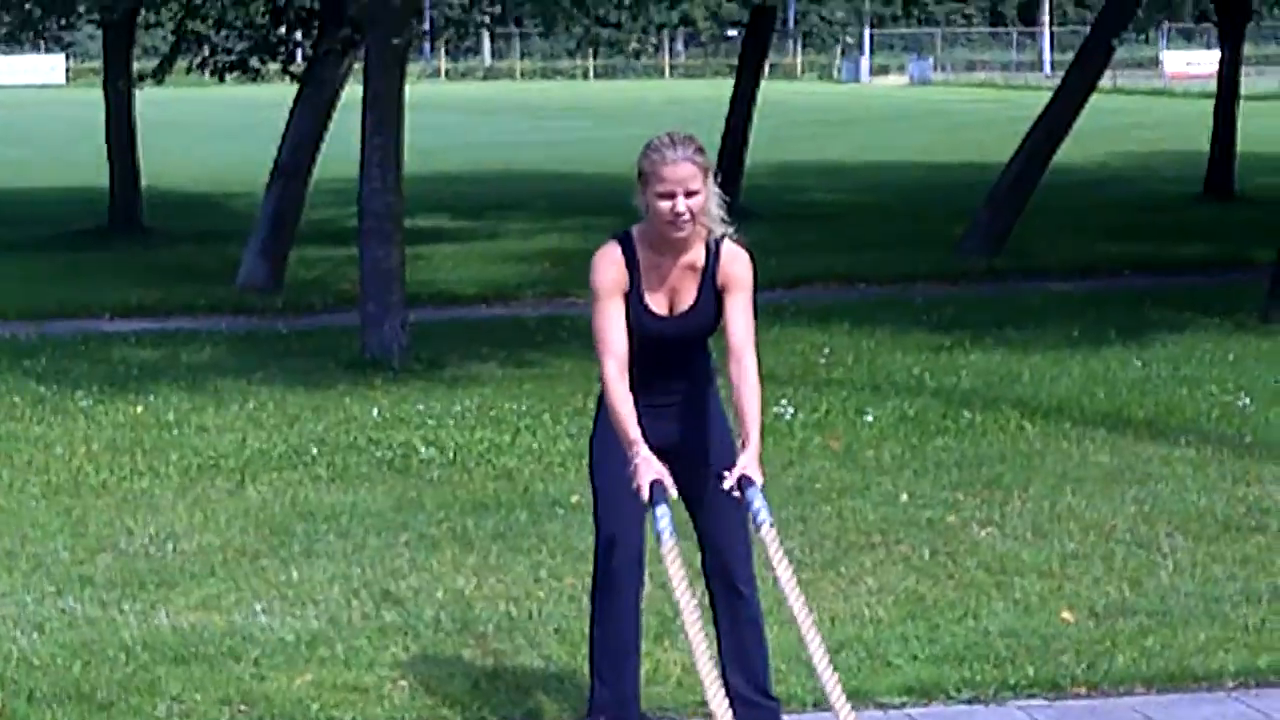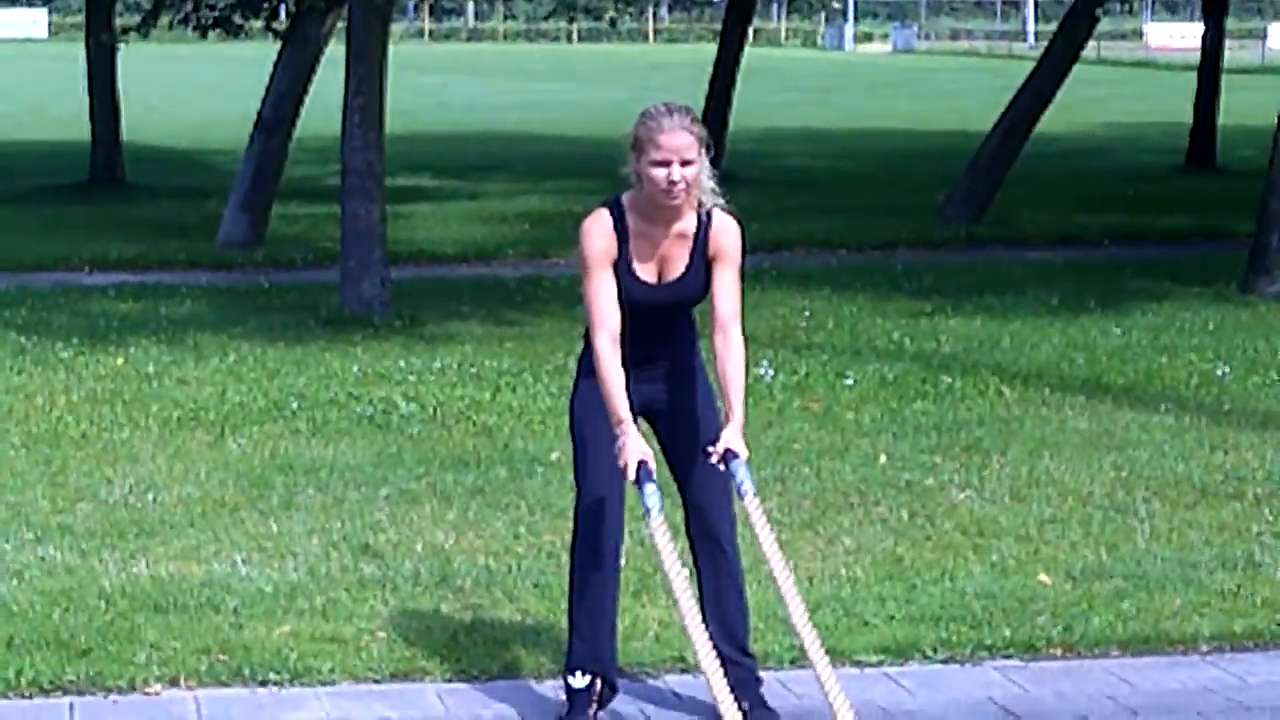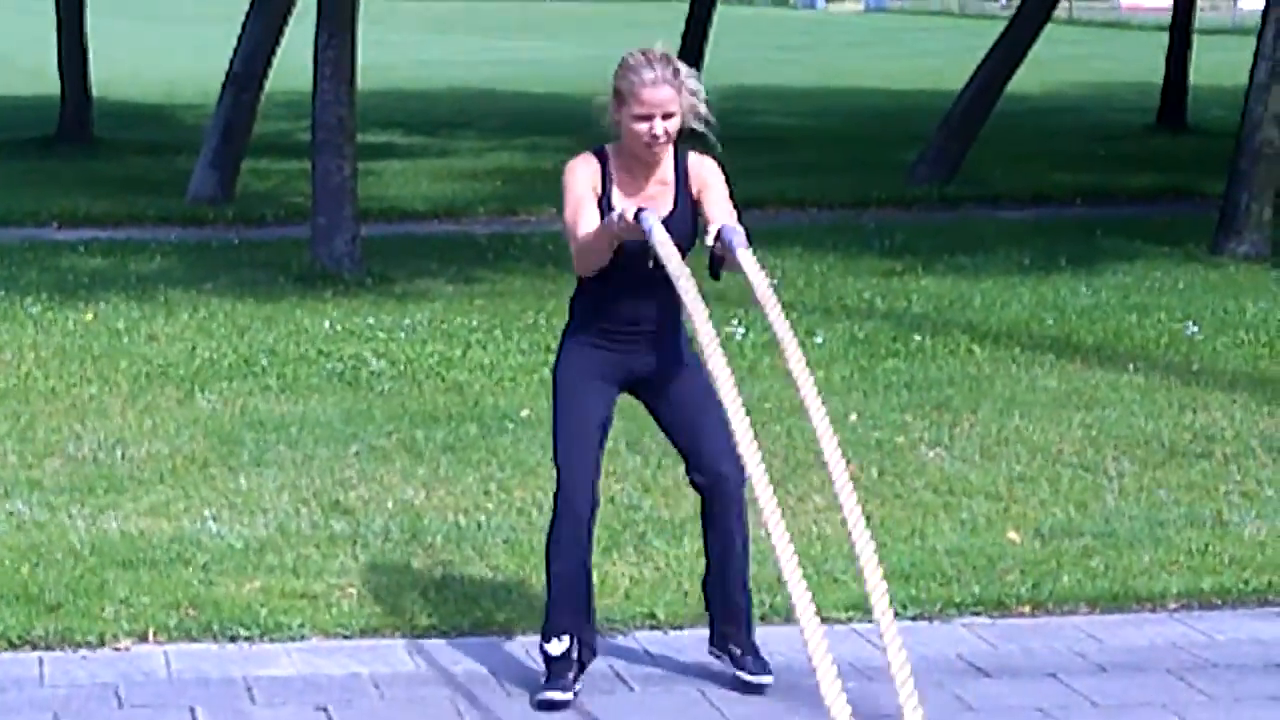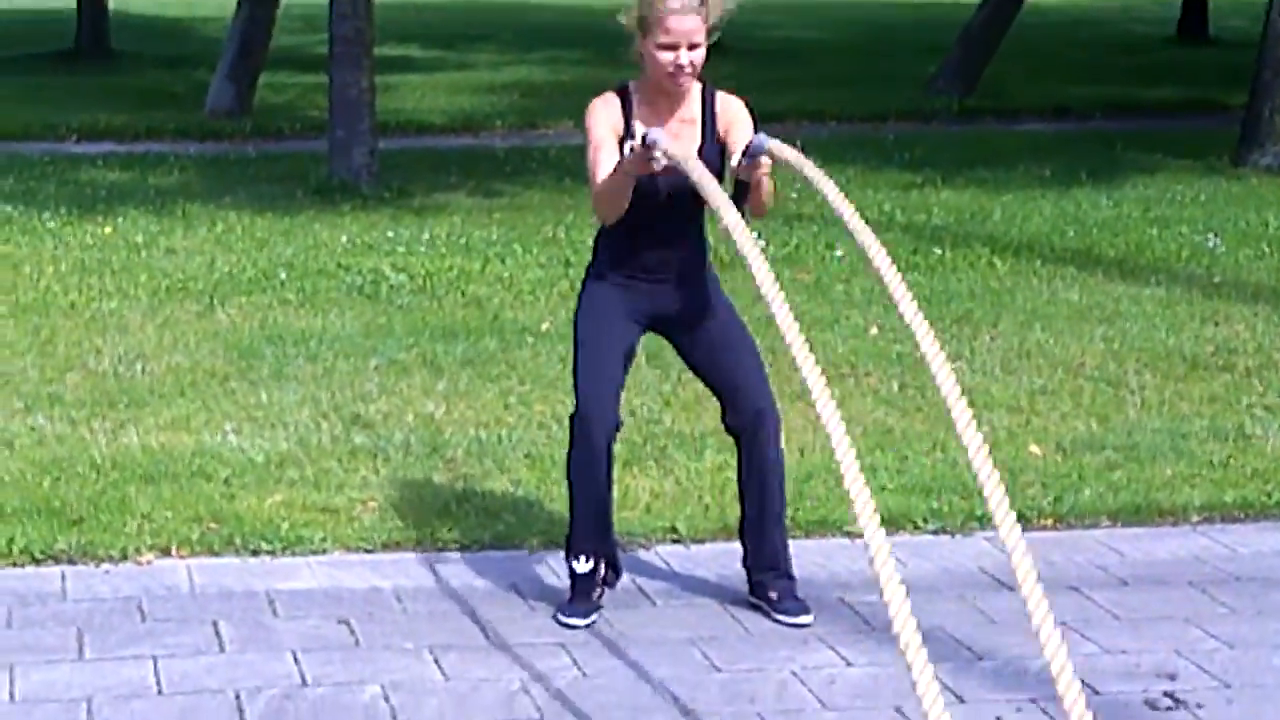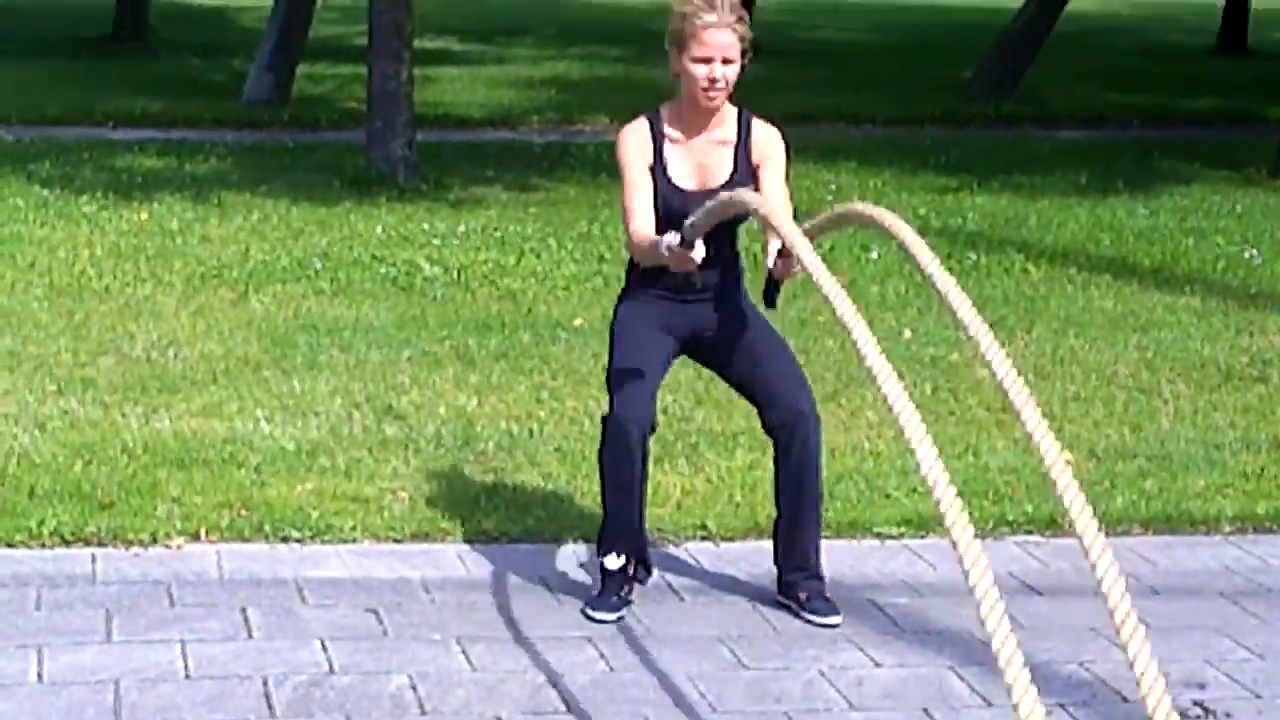
dt=1s
person 1, frame 1
left shoulder: (730, 260)
right shoulder: (613, 261)
left elbow: (743, 356)
right elbow: (612, 365)
left wrist: (750, 446)
right wrist: (637, 450)
left hip: (698, 414)
right hip: (627, 421)
left knee: (732, 565)
right knee: (617, 566)
person 1, frame 2
left shoulder: (719, 229)
right shoulder: (603, 228)
left elbow: (728, 328)
right elbow: (603, 337)
left wrist: (735, 422)
right wrist: (623, 430)
left hip: (680, 374)
right hip: (608, 381)
left knee: (715, 521)
right knee: (598, 521)
person 1, frame 3
left shoulder: (700, 172)
right shoulder: (586, 172)
left elbow: (730, 239)
right elbow: (585, 251)
left wrist: (726, 239)
right wrist: (619, 228)
left hip: (664, 348)
right hip: (592, 353)
left knee: (723, 475)
right knee: (576, 491)
left ankle: (734, 637)
right ankle: (565, 650)
person 1, frame 4
left shoulder: (725, 109)
right shoulder: (609, 110)
left elbow: (758, 206)
right elbow: (605, 208)
left wrist: (755, 163)
right wrist: (634, 159)
left hip: (691, 286)
right hip: (617, 292)
left knee: (757, 414)
right knee: (592, 421)
left ankle: (770, 575)
right ankle: (589, 571)
person 1, frame 5
left shoulder: (761, 138)
right shoulder: (640, 137)
left elbow: (778, 220)
right elbow: (637, 236)
left wrist: (788, 247)
right wrist: (667, 248)
left hip: (724, 306)
right hip: (652, 307)
left knee: (797, 413)
right knee: (627, 420)
left ankle: (800, 577)
right ankle: (619, 568)
